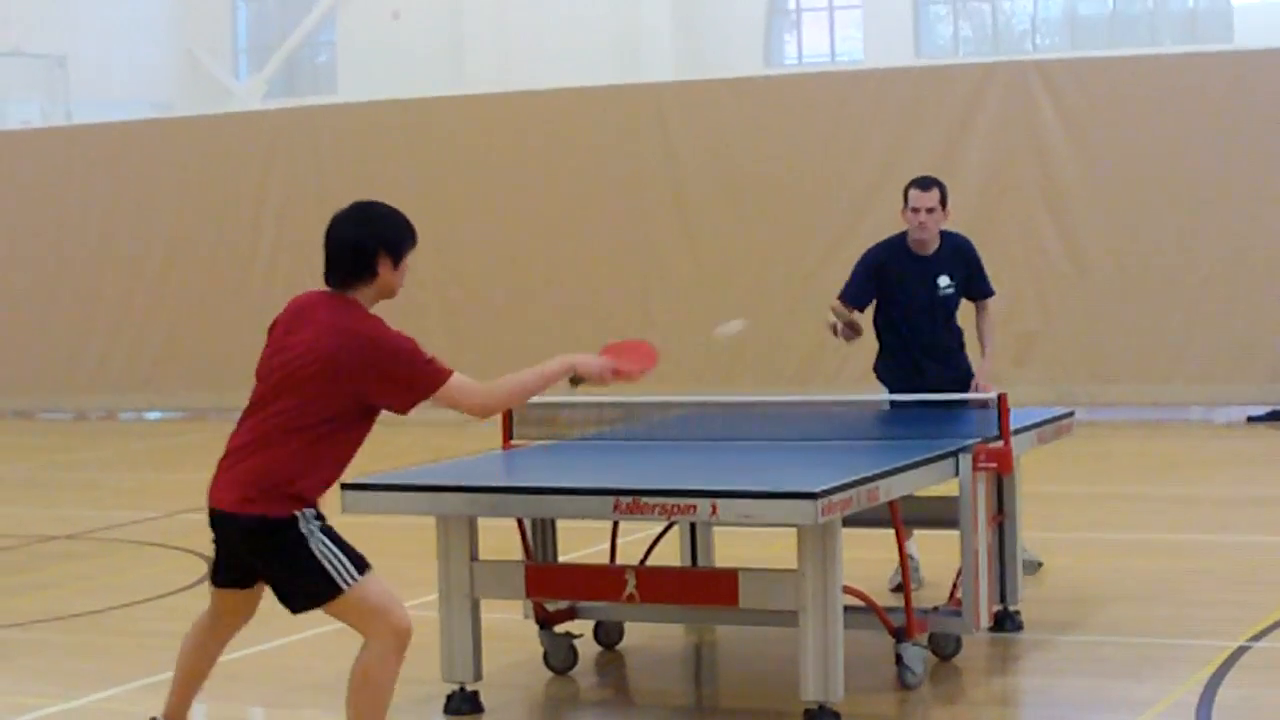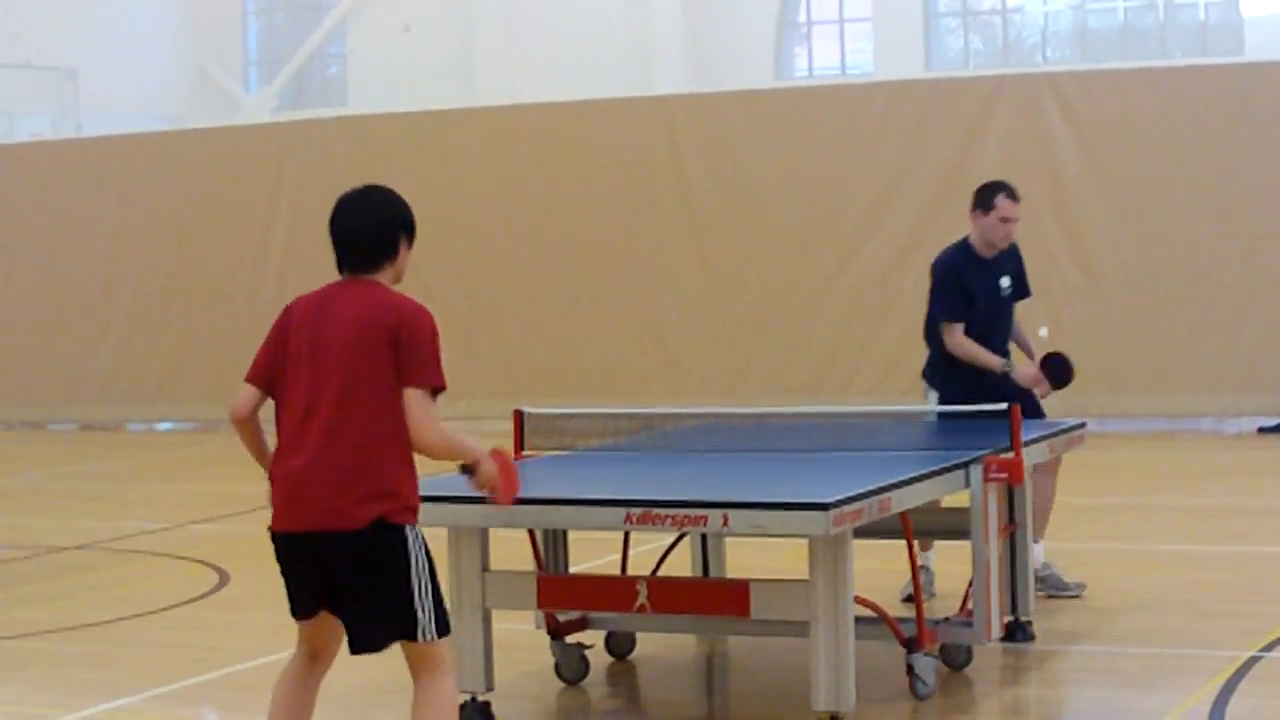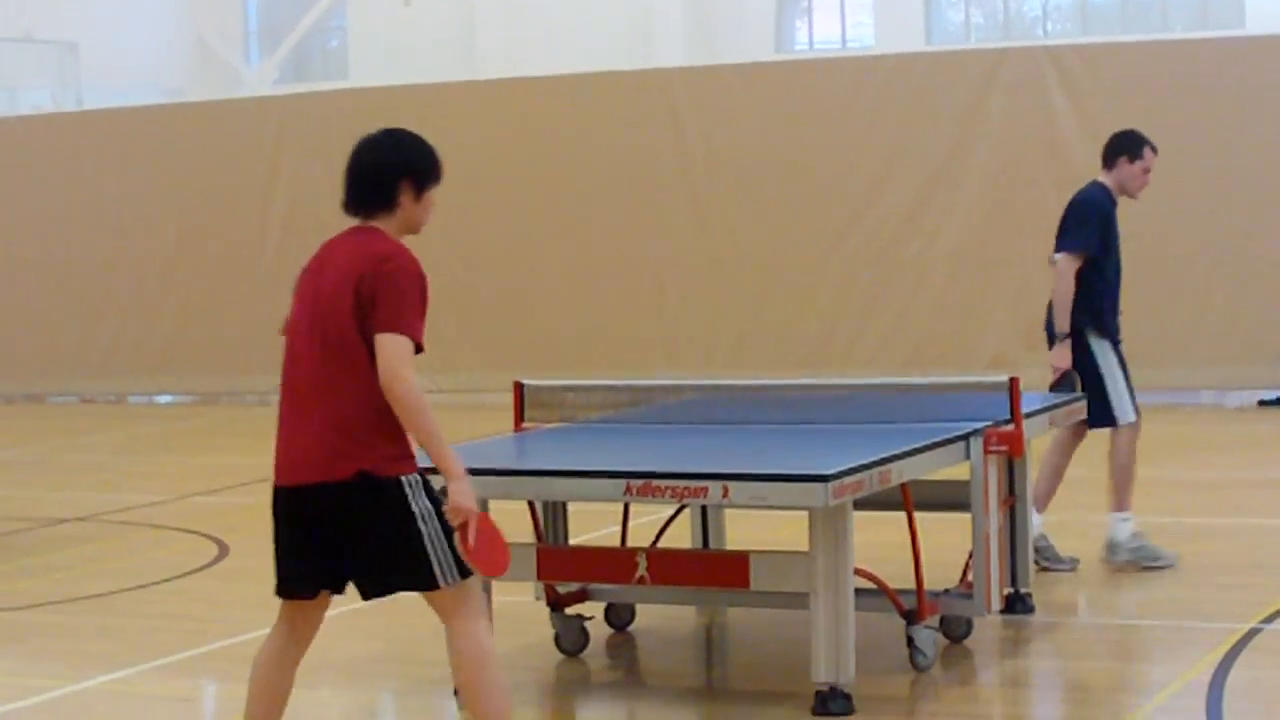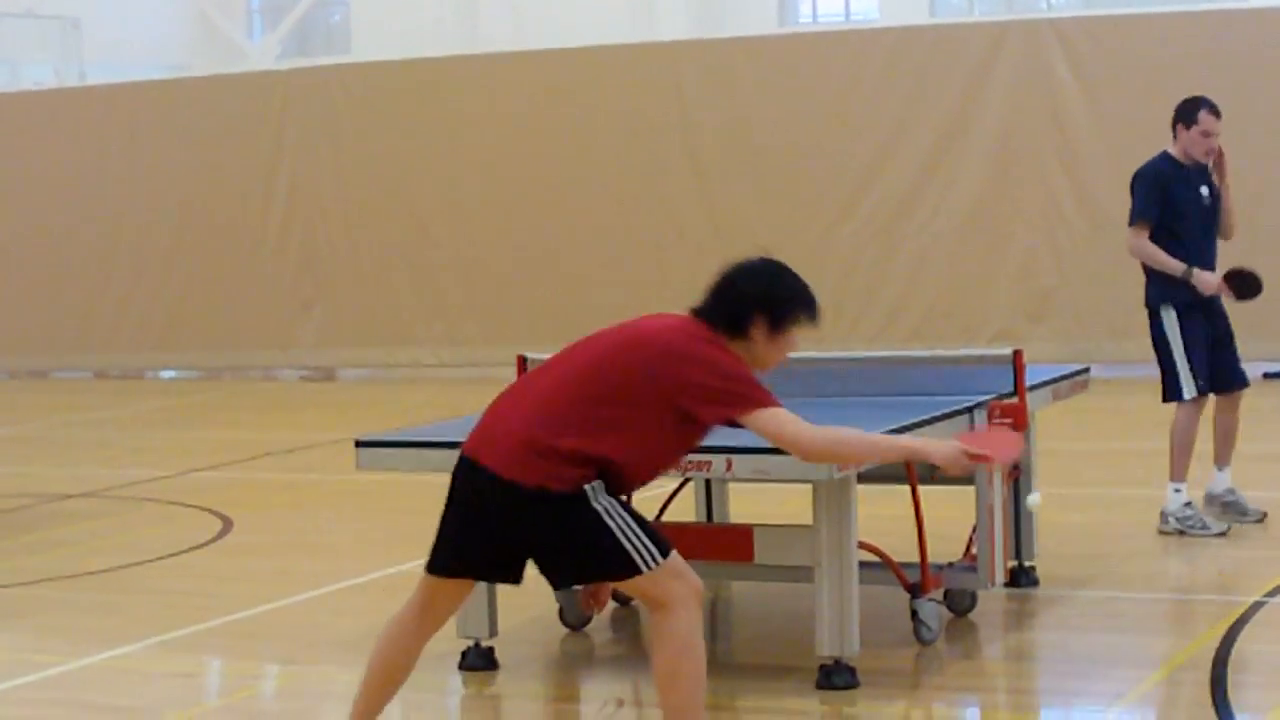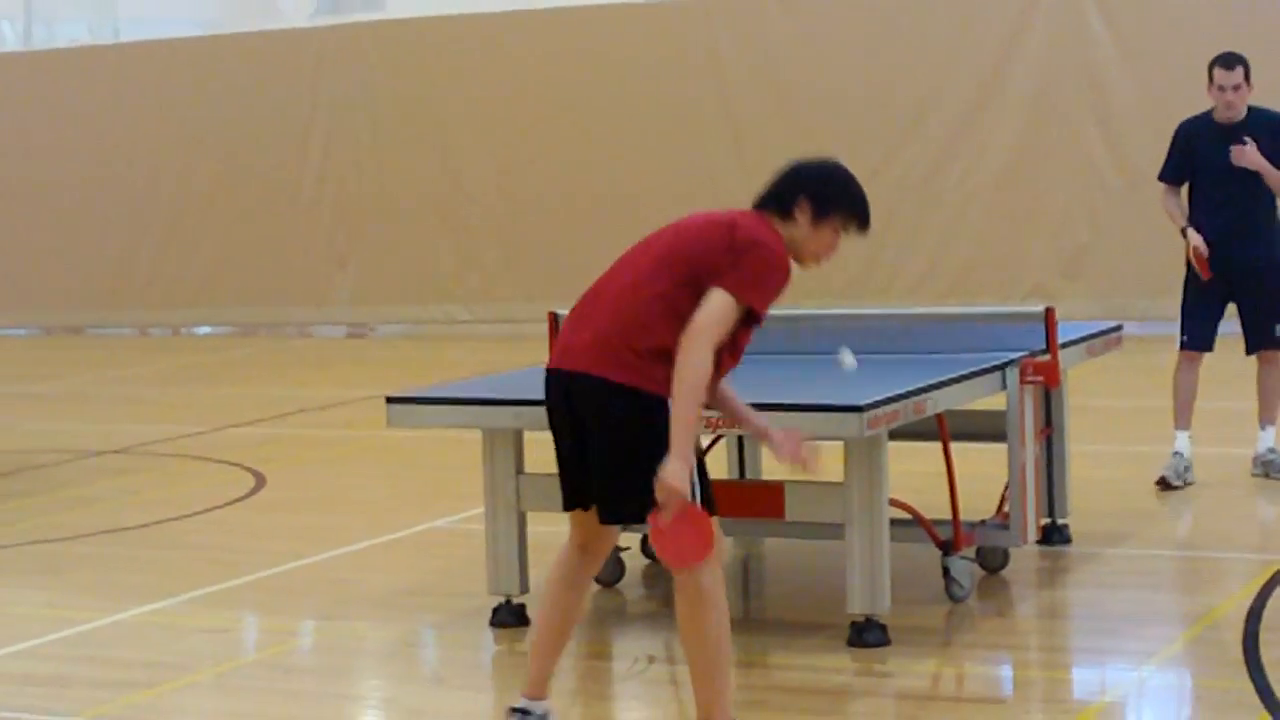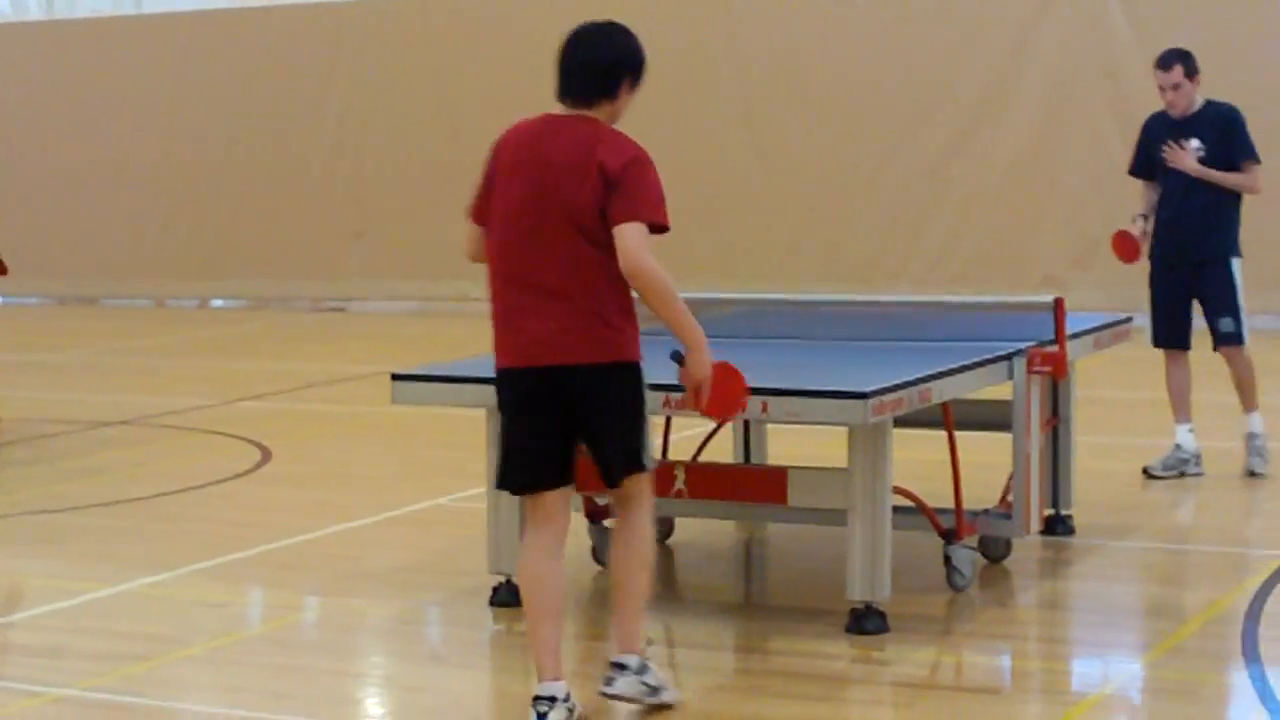
dt=0.5s
person 1, frame 1
left shoulder: (298, 309)
right shoulder: (372, 343)
right elbow: (483, 400)
right wrist: (568, 367)
left hip: (230, 497)
right hip: (278, 511)
left knee: (227, 611)
right knee: (389, 625)
person 1, frame 2
left shoulder: (297, 313)
right shoulder: (409, 318)
left elbow: (242, 412)
right elbow: (424, 435)
right wrist: (478, 453)
left hip: (295, 516)
right hip: (374, 517)
left knee: (314, 649)
right knee: (433, 665)
person 1, frame 3
left shoulder: (326, 258)
right shoulder: (394, 264)
right elbow: (395, 379)
right wrist: (454, 473)
left hip: (298, 470)
right hip: (369, 469)
left knee: (294, 625)
right knee: (465, 607)
person 1, frame 4
left shoulder: (667, 338)
right shoulder: (708, 360)
right elbow: (804, 441)
left wrist: (596, 560)
right wrist: (921, 448)
left hip: (489, 453)
right hip: (541, 474)
left knee: (431, 601)
right knee: (678, 596)
person 1, frame 5
left shoulder: (716, 232)
right shoulder: (762, 252)
right elbow: (700, 341)
left wrist: (762, 431)
right wrist: (678, 454)
left hip: (572, 371)
right hip: (629, 385)
left knee: (587, 541)
person 1, frame 6
left shoulder: (510, 145)
right shoulder: (625, 157)
left elbow: (479, 248)
right elbow: (635, 261)
right wrist: (694, 339)
left hip: (522, 357)
right hip: (601, 355)
left knee: (545, 519)
right knee: (633, 496)
right ankle: (629, 660)
person 2, frame 1
left shoulder: (960, 250)
right shoulder: (879, 258)
left elbow: (983, 306)
right elbow: (849, 313)
left wrist: (984, 364)
right wrist: (843, 327)
left hip: (954, 375)
right hip: (901, 379)
right ankle: (908, 556)
person 2, frame 2
left shoulder: (1010, 255)
right shoulder: (949, 265)
right elbow: (953, 340)
left wrist: (1034, 359)
right wrist: (1010, 371)
left hip: (1002, 378)
right hip: (951, 382)
left knee: (1047, 456)
left ankle: (1036, 565)
right ankle: (924, 566)
person 2, frame 3
left shoulder: (1094, 202)
right shoulder: (1093, 204)
left elbow: (1068, 268)
right elbow: (1064, 268)
right wrist: (1062, 339)
left hip: (1088, 330)
right hip: (1087, 332)
left knee: (1073, 430)
right knee: (1126, 423)
left ankle: (1032, 533)
right ankle: (1122, 534)
person 2, frame 4
left shoulder: (1202, 171)
right shoulder: (1153, 175)
left elbow: (1224, 232)
right elbow: (1138, 243)
left wrist: (1223, 184)
right wrist: (1192, 274)
left hip: (1205, 302)
right hip: (1174, 303)
left knee: (1232, 390)
right knee: (1192, 397)
left ankle: (1220, 487)
right ankle: (1176, 506)
person 2, frame 5
right shoulder: (1190, 132)
right elbow: (1171, 194)
right wrist: (1188, 230)
right hip: (1209, 262)
right knee: (1190, 352)
right ankle: (1182, 451)
person 2, frame 6
left shoulder: (1225, 119)
right shoulder: (1154, 127)
left elbow: (1251, 183)
left wrist: (1197, 169)
right wrist: (1143, 217)
left hip: (1216, 253)
right hip: (1167, 255)
left knee: (1231, 345)
right knee: (1174, 349)
left ankle: (1255, 430)
right ankle: (1185, 446)
